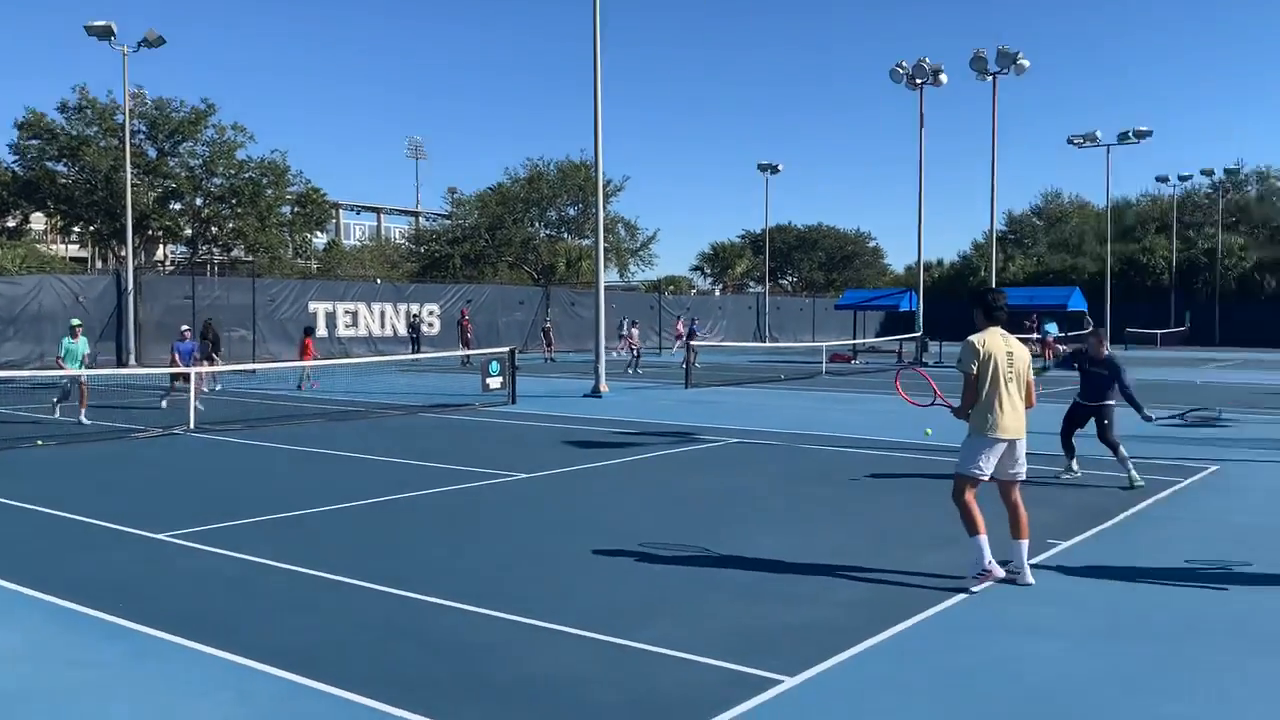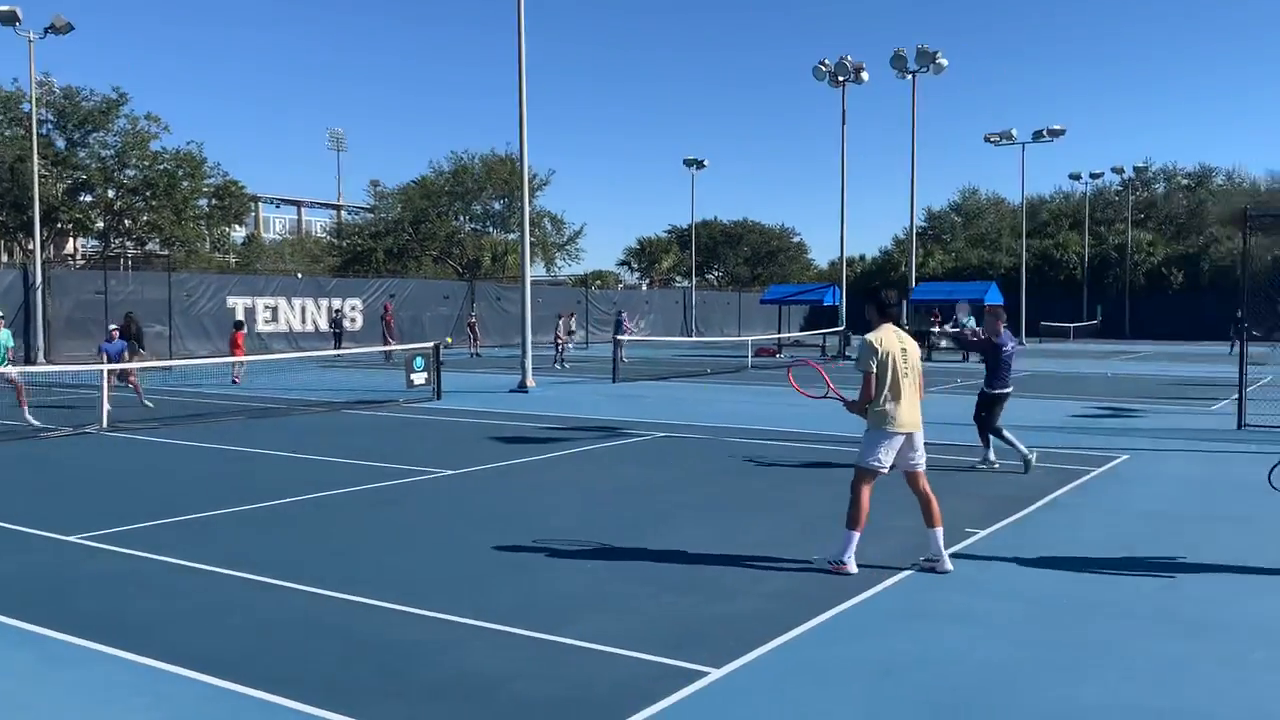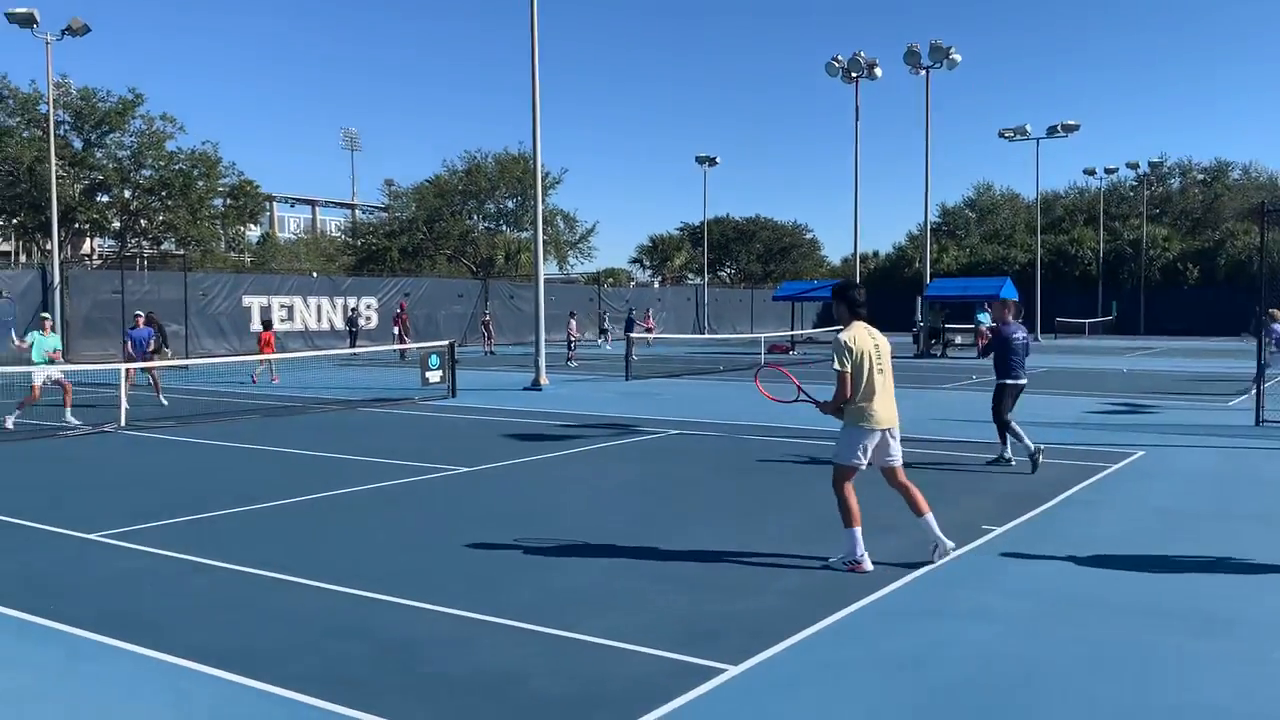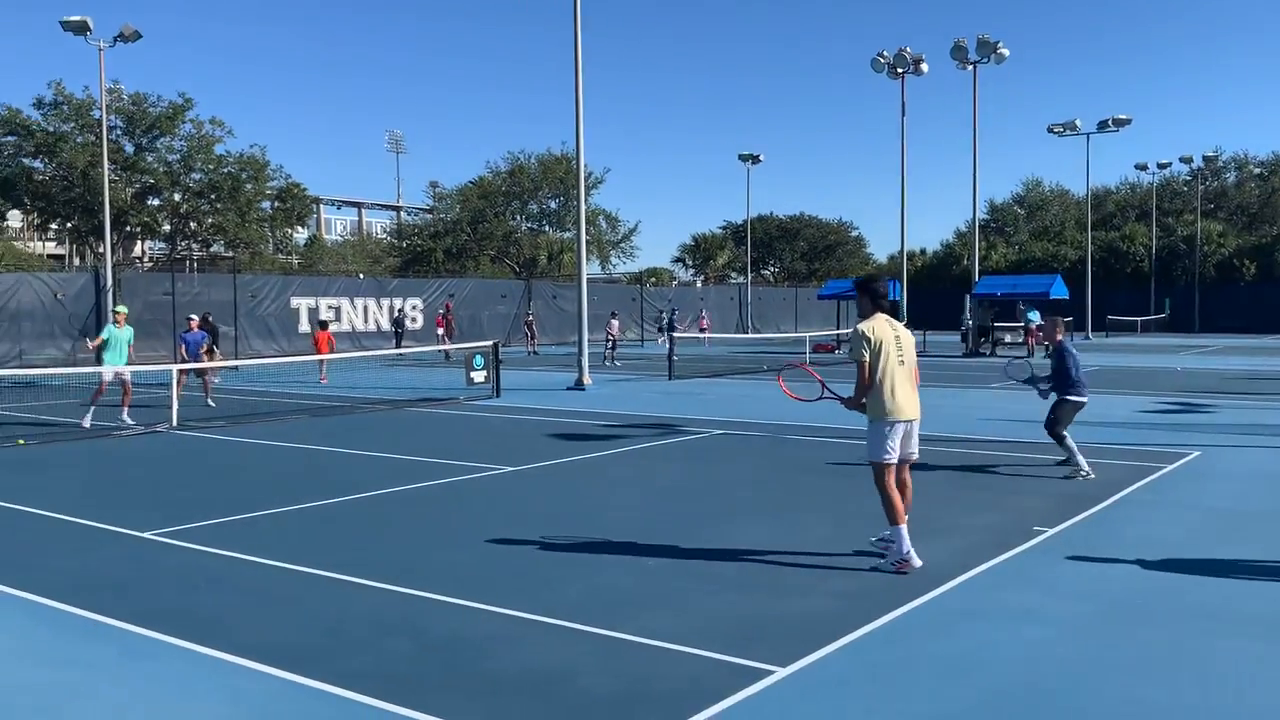
dt=0.3s
person 1, frame 1
left shoulder: (975, 343)
right shoulder: (1021, 348)
left elbow: (970, 394)
right elbow: (1030, 401)
left wrist: (961, 412)
left hip: (987, 431)
right hip: (1016, 431)
left knee: (963, 494)
right knee: (1012, 498)
left ankle: (987, 564)
right ankle: (1020, 567)
person 1, frame 2
left shoulder: (872, 341)
right shoulder: (910, 342)
left elbow: (868, 392)
left wrist: (856, 406)
left hip: (885, 424)
right hip: (912, 423)
left knee: (861, 487)
right knee: (921, 488)
left ankle: (846, 557)
right ankle: (939, 555)
person 1, frame 3
left shoulder: (845, 339)
right shoulder: (879, 337)
left elbow: (844, 392)
left wrist: (830, 406)
right wrist: (844, 408)
left hip: (862, 422)
right hip: (889, 417)
left knee: (842, 482)
right knee: (900, 481)
left ankle: (857, 555)
right ankle: (938, 539)
person 1, frame 4
left shoulder: (865, 329)
right shoulder: (904, 330)
left elbow: (864, 380)
right elbow: (915, 378)
left wrist: (855, 401)
left hip: (886, 414)
right hip: (911, 410)
left knee: (885, 481)
right knee: (902, 475)
left ankle: (906, 554)
right ankle: (894, 537)
person 2, frame 1
left shoulder: (1114, 365)
right shoulder: (1082, 353)
left elbow: (1125, 390)
right elbow: (1062, 362)
left wrist: (1141, 411)
left hip: (1103, 403)
right hip: (1082, 401)
left knee: (1107, 437)
right knee: (1066, 432)
left ankle: (1133, 475)
right ankle: (1072, 468)
person 2, frame 2
left shoulder: (994, 343)
right shoulder: (1007, 336)
left elbow: (967, 345)
left wrist: (951, 333)
right wrist: (972, 337)
left hip: (997, 390)
right hip: (991, 387)
left knee: (990, 426)
right knee: (979, 420)
left ankle: (1025, 454)
right ankle: (989, 458)
person 2, frame 3
left shoulder: (1000, 331)
right shoulder: (1021, 329)
left elbow: (984, 352)
right elbow: (1026, 352)
left wrist: (989, 338)
left hip: (1009, 380)
right hip: (1019, 378)
left knee: (1002, 418)
right knee: (1000, 416)
left ankle: (1032, 450)
right ankle: (1005, 455)
person 2, frame 4
left shoulder: (1062, 350)
right shoulder: (1061, 348)
left elbow: (1069, 376)
left wrist: (1049, 390)
right wrist: (1043, 380)
left hip: (1073, 396)
right hip: (1071, 395)
left knee: (1054, 429)
right knee: (1052, 425)
left ankle: (1084, 468)
right ankle: (1073, 457)
